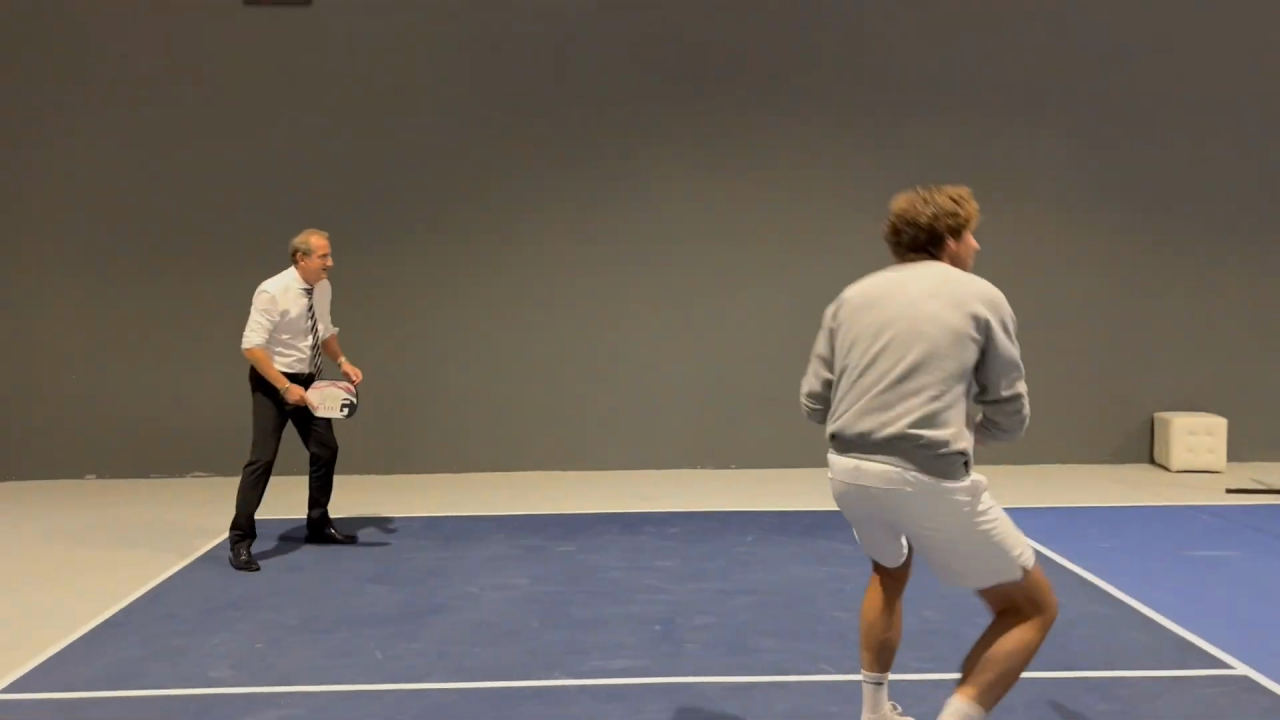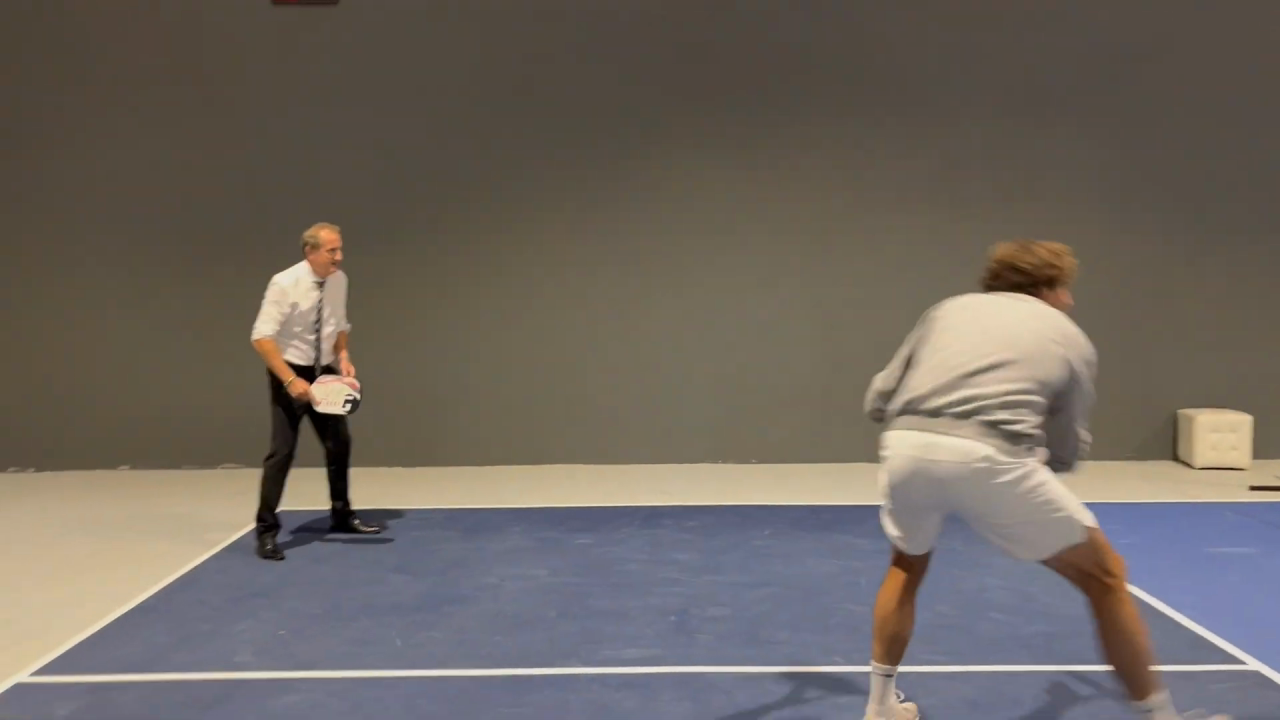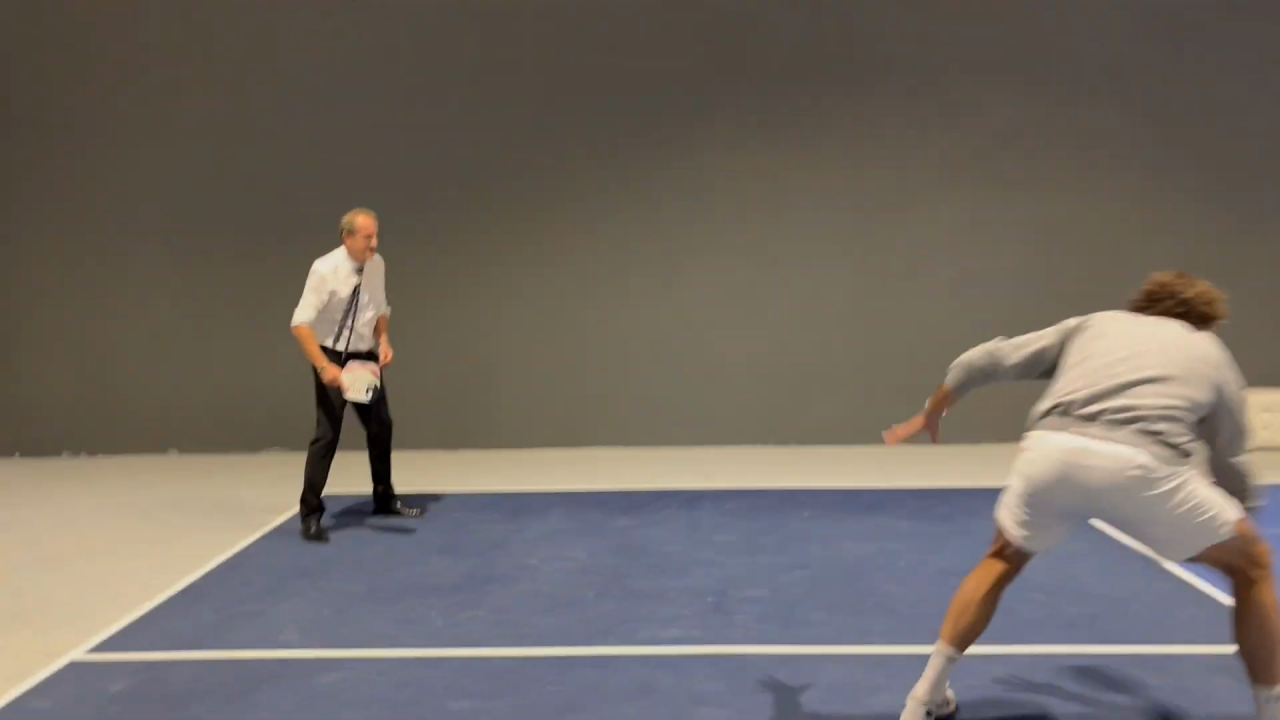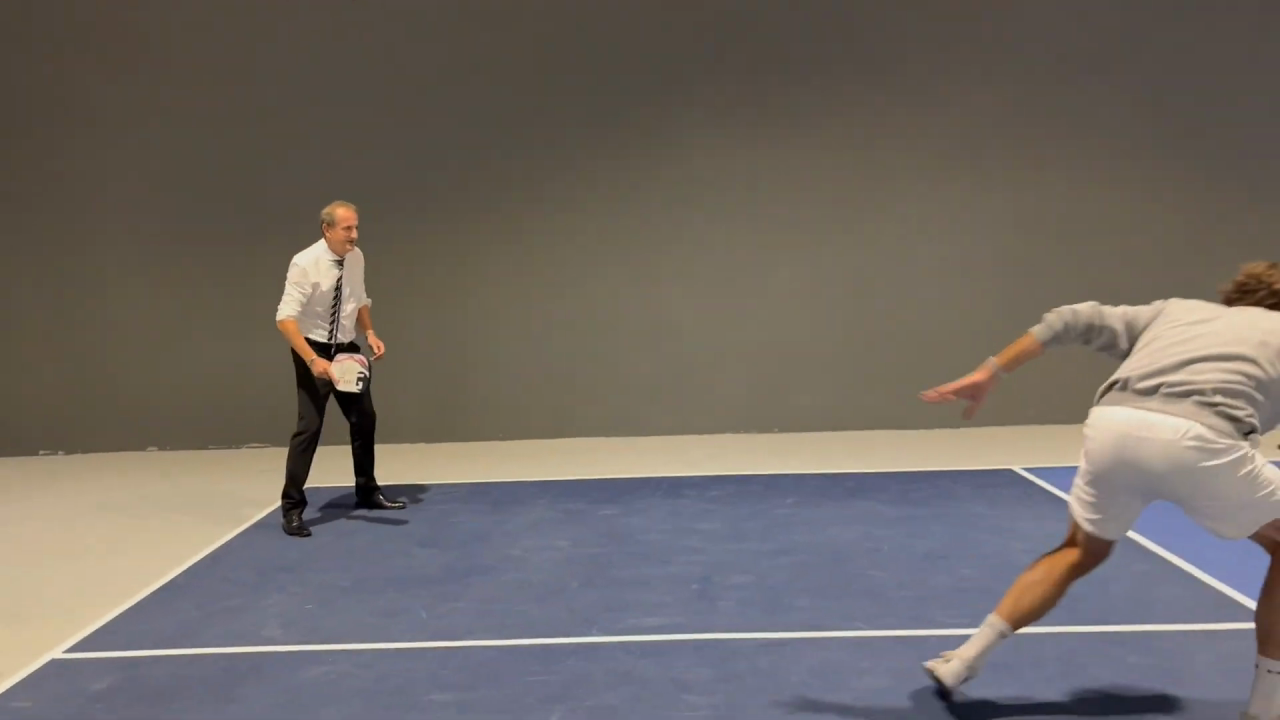
dt=0.2s
person 1, frame 1
left shoulder: (851, 296)
right shoulder: (983, 298)
left elbow: (814, 401)
right elbow: (1009, 417)
left hip: (848, 467)
right hip: (928, 477)
left knee: (889, 573)
right knee: (1033, 609)
person 1, frame 2
left shoulder: (950, 309)
right shoulder: (1070, 337)
left elbow: (878, 401)
right elbow: (1065, 455)
left hip: (906, 445)
right hip: (992, 459)
left knee: (906, 564)
right knee: (1105, 578)
person 1, frame 3
left shoulder: (1091, 325)
right shoulder: (1217, 358)
left elbow: (985, 362)
right elbow: (1235, 476)
left wrist: (929, 416)
left hip: (1055, 451)
right hip: (1142, 464)
left knee: (1003, 560)
person 1, frame 4
left shoulder: (1174, 309)
left elbow: (1076, 321)
left wrist: (987, 374)
left hip: (1111, 426)
right hip: (1196, 439)
left knee: (1079, 552)
left ankle: (962, 664)
person 2, frame 1
left shoulder: (323, 288)
right shoulder: (273, 291)
right elbow: (251, 345)
left wrist: (342, 360)
right wrist: (285, 387)
left hip: (307, 381)
right hip: (272, 382)
left knee: (325, 449)
right knee: (263, 456)
left ankle: (318, 524)
right ankle: (241, 539)
person 2, frame 2
left shoulder: (339, 280)
right shoulder: (285, 283)
right elbow: (261, 337)
left wrist: (343, 357)
right wrist: (290, 381)
left hip: (325, 373)
right hip: (290, 374)
left knee: (339, 443)
right knee: (282, 450)
left ankle: (342, 514)
right ankle: (266, 530)
person 2, frame 3
left shoulder: (377, 265)
right shoulder: (325, 270)
right elbow: (301, 323)
left wrist: (384, 341)
right wrist: (324, 367)
left hip: (366, 359)
right hip: (333, 359)
left knee: (381, 427)
right knee: (327, 434)
left ankle: (384, 498)
right ankle: (311, 513)
person 2, frame 4
left shoulder: (356, 257)
right shoulder: (305, 263)
right elbow: (286, 318)
left wrist: (370, 333)
right wrist: (312, 360)
left hip: (348, 350)
right hip: (315, 351)
left knee: (364, 418)
right knee: (309, 427)
left ankle: (367, 490)
right ankle: (292, 507)
